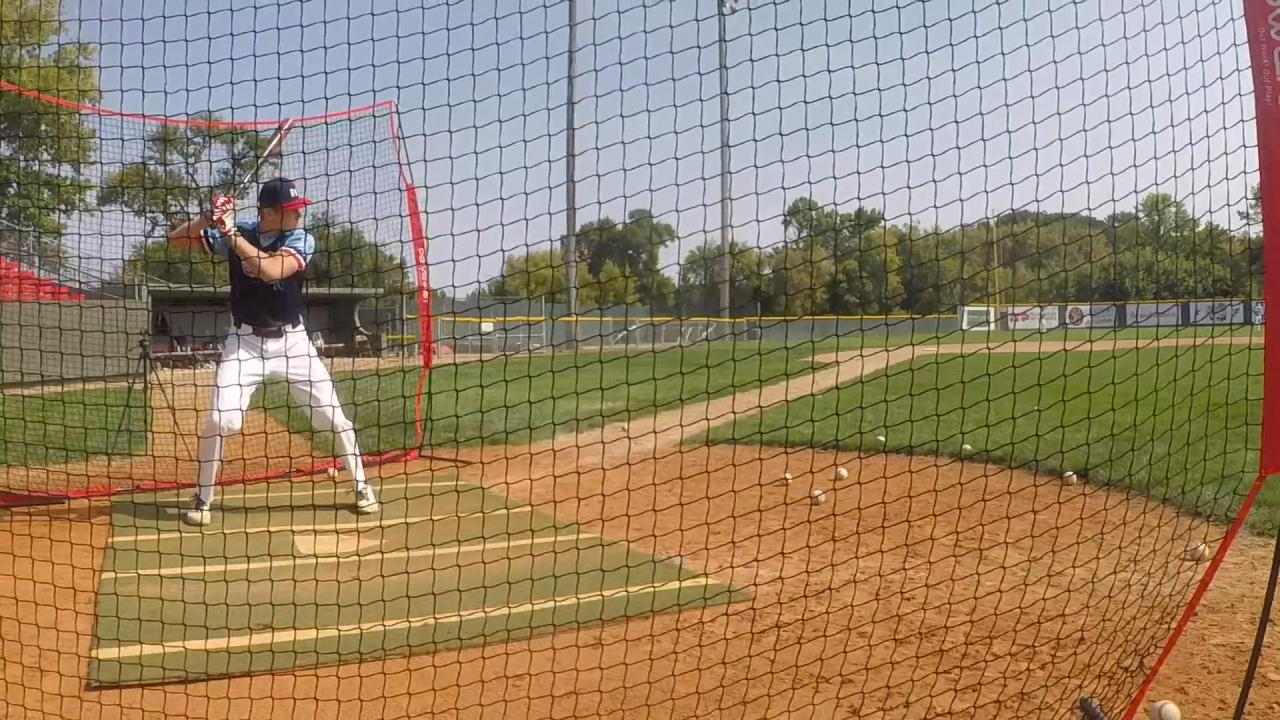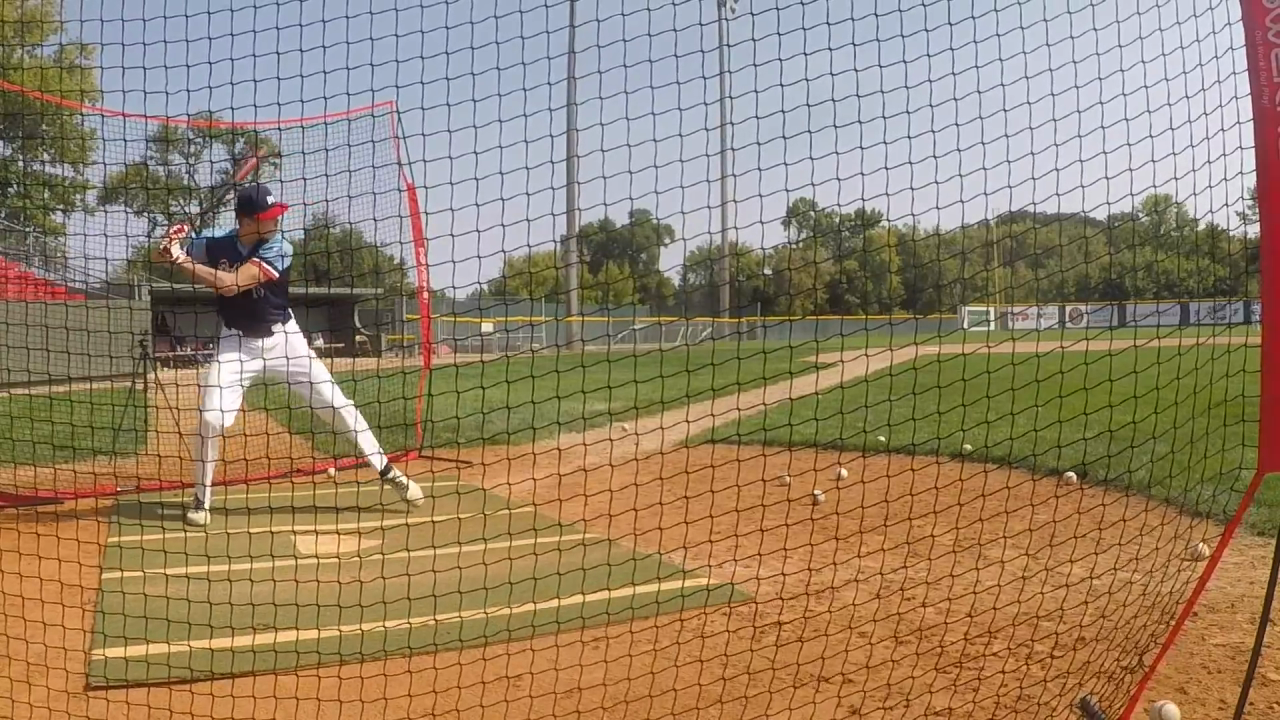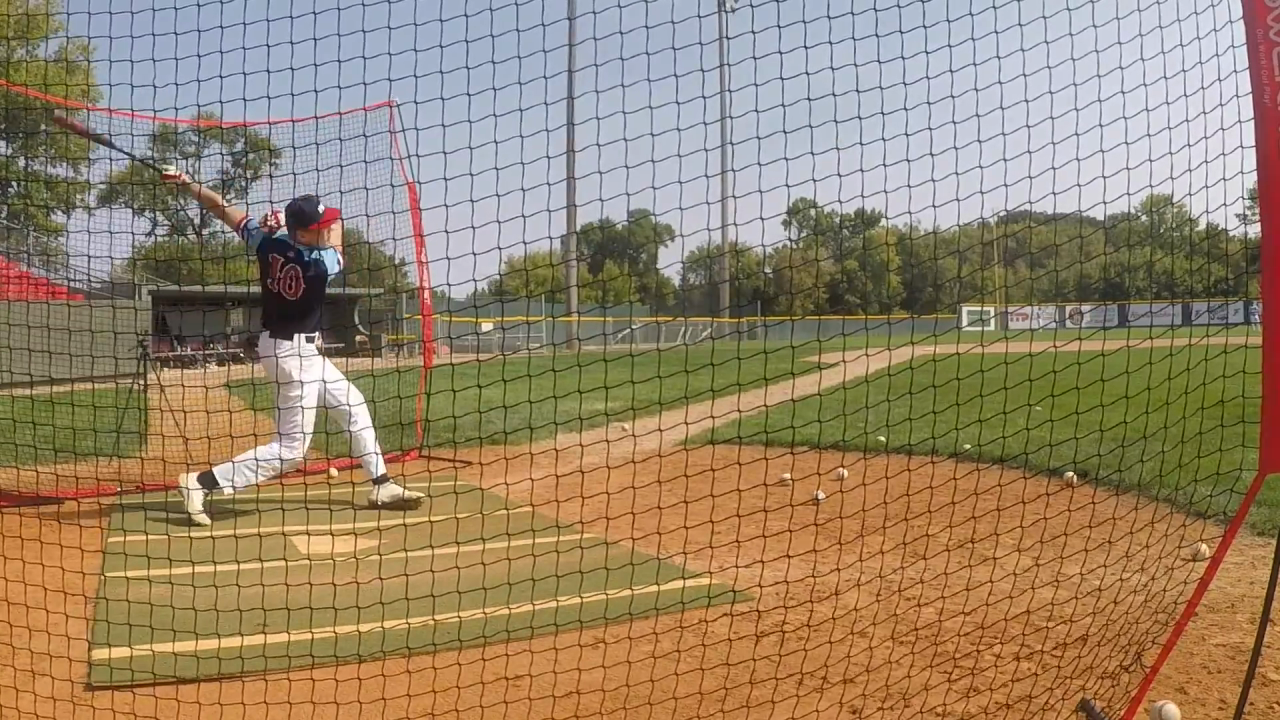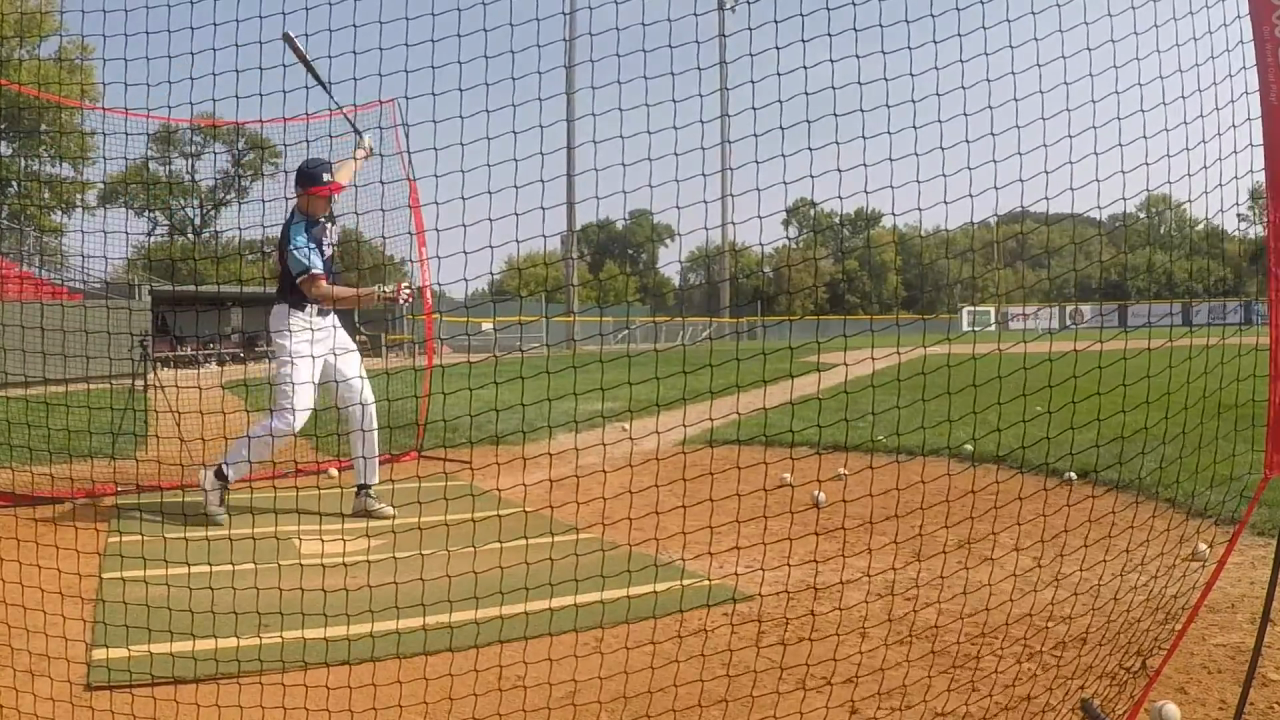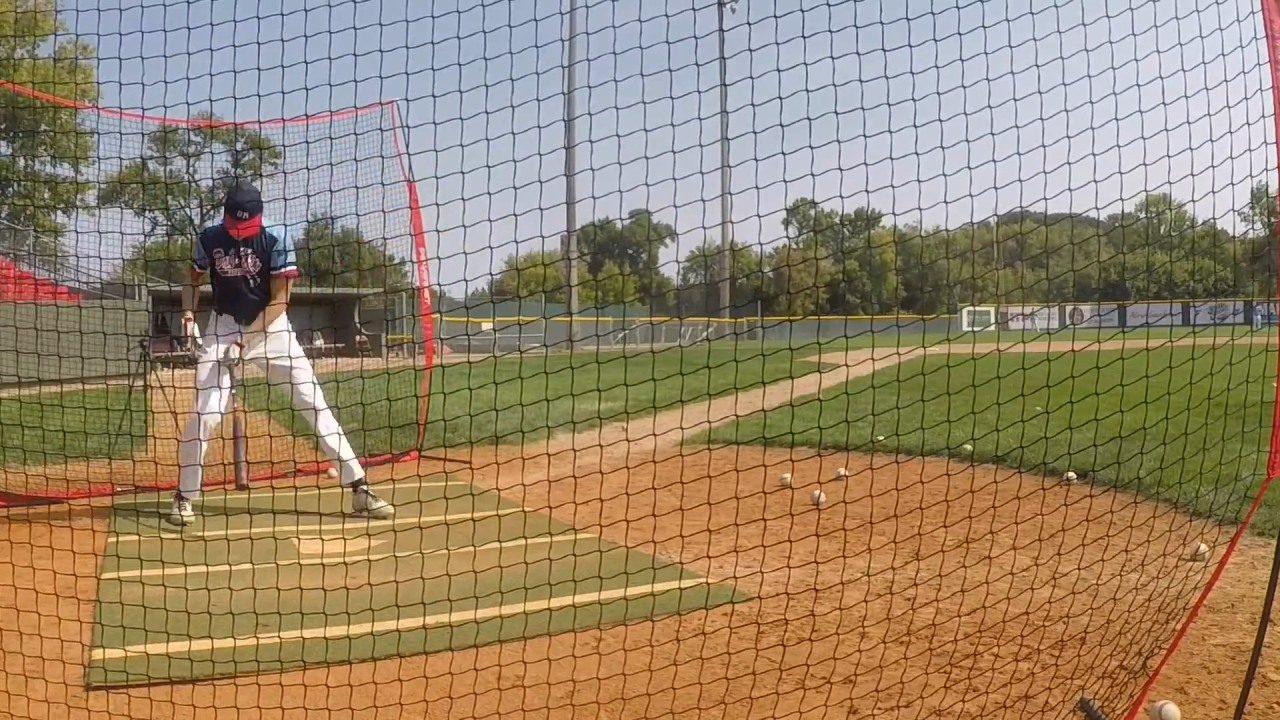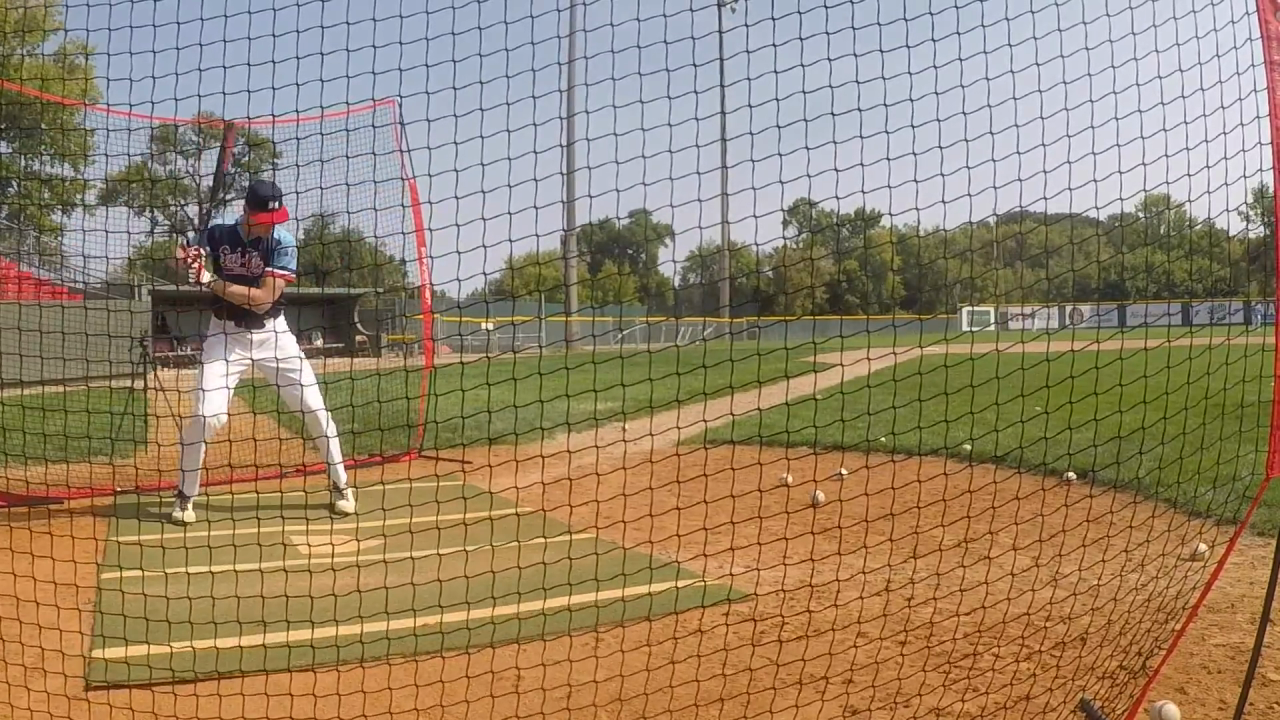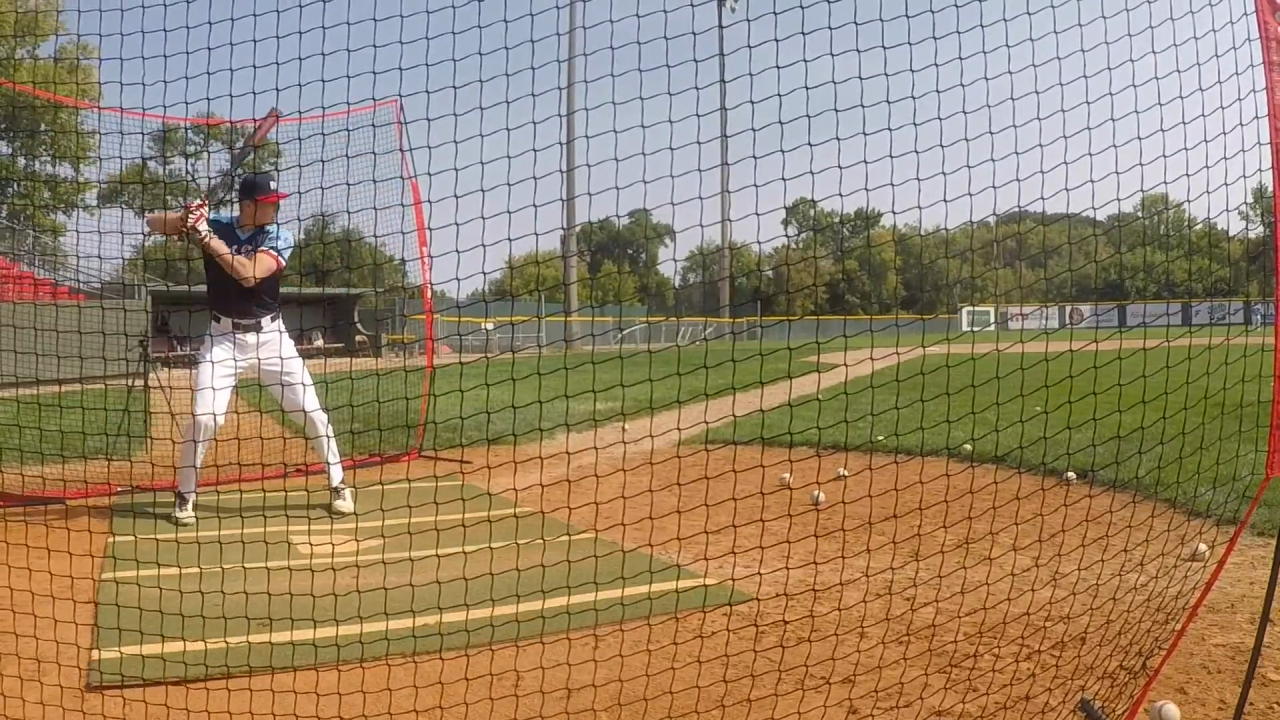
dt=0.7s
person 1, frame 1
left shoulder: (302, 240)
right shoulder: (239, 233)
left elbow: (270, 270)
right elbow: (176, 240)
left wrist: (230, 234)
right wrist: (208, 218)
left hip: (292, 340)
right hip: (245, 341)
left knee: (331, 415)
right knee: (221, 420)
left ankle: (362, 486)
right ankle: (203, 498)
person 1, frame 2
left shoulder: (279, 247)
right shoulder: (216, 243)
left elbow: (231, 283)
right elbow: (162, 256)
left wrist: (182, 260)
right wrist: (172, 243)
left hip: (283, 337)
right hip: (237, 342)
left knee: (336, 404)
right knee: (212, 420)
left ankle: (386, 470)
right ankle: (201, 499)
person 1, frame 3
left shoulder: (269, 240)
right shoulder: (322, 265)
left elbow: (221, 208)
right elbow: (336, 230)
left wrist: (182, 181)
right wrist: (284, 222)
left hip: (290, 346)
right hip: (292, 353)
left knee: (352, 403)
right knee: (291, 448)
left ankle: (382, 484)
right ankle: (200, 483)
person 1, frame 4
left shoulder: (317, 209)
right shoulder: (298, 238)
left elbow: (341, 175)
right elbow: (323, 293)
left wrist: (360, 155)
right wrist: (381, 295)
left hip: (327, 321)
right hip: (297, 325)
left knee: (361, 403)
right knee: (289, 417)
left ankle: (364, 492)
right ankle: (220, 477)
person 1, frame 5
left shoulder: (277, 239)
right shoulder: (209, 237)
left elbow: (279, 300)
right elbow: (194, 277)
left wrist: (244, 341)
right wrist: (188, 313)
left hip: (270, 328)
right hip: (223, 329)
left knee: (314, 404)
right knee: (204, 415)
left ankle: (358, 488)
right ankle: (185, 496)
person 1, frame 6
left shoulder: (284, 244)
right shoulder: (218, 234)
left elbow: (263, 299)
right elbow: (177, 255)
left wrist: (210, 281)
right wrist: (187, 260)
left hip: (271, 333)
right hip: (225, 334)
left knee: (314, 408)
right knee: (207, 416)
left ankle: (340, 484)
right ankle: (185, 495)
person 1, frame 7
left shoulder: (279, 237)
right shoulder: (214, 225)
left elbow: (249, 273)
right elbow: (152, 223)
left wrist: (205, 234)
right wrist: (187, 217)
left hip: (270, 334)
right hip: (223, 335)
left knee: (310, 411)
right knee: (204, 417)
left ankle: (338, 485)
right ankle: (185, 496)
